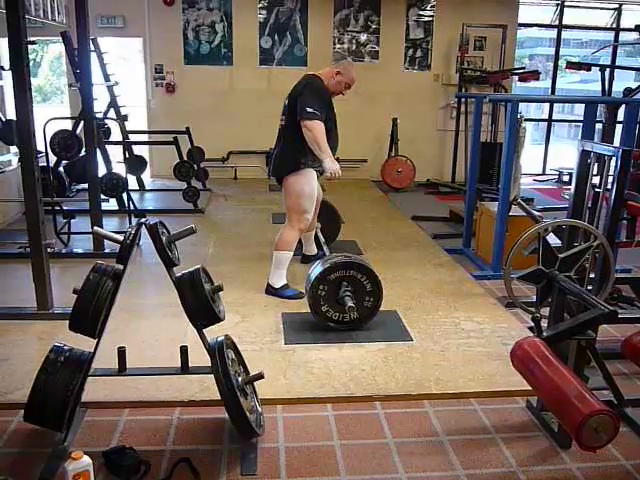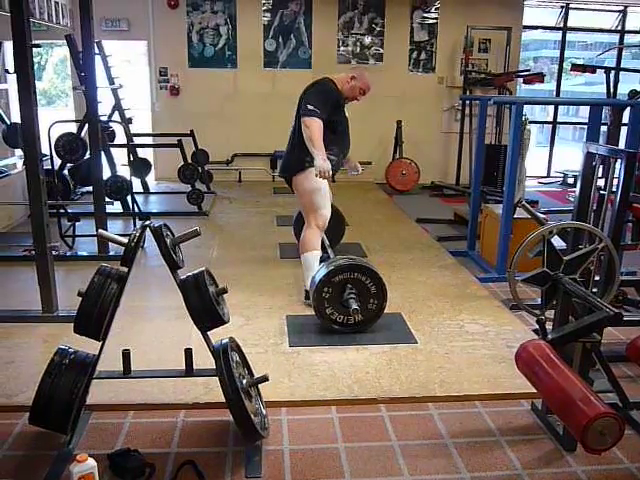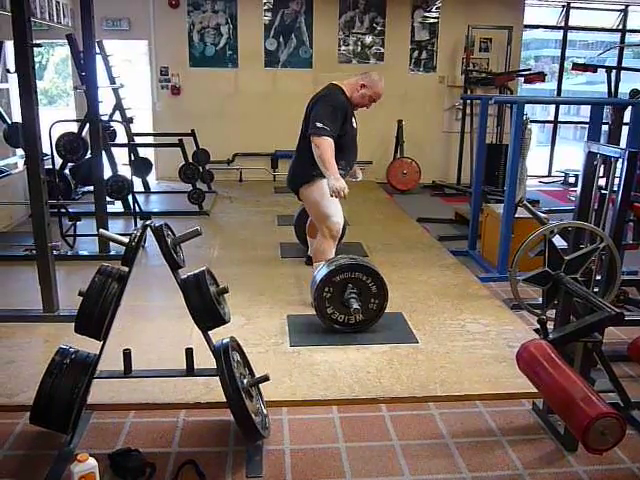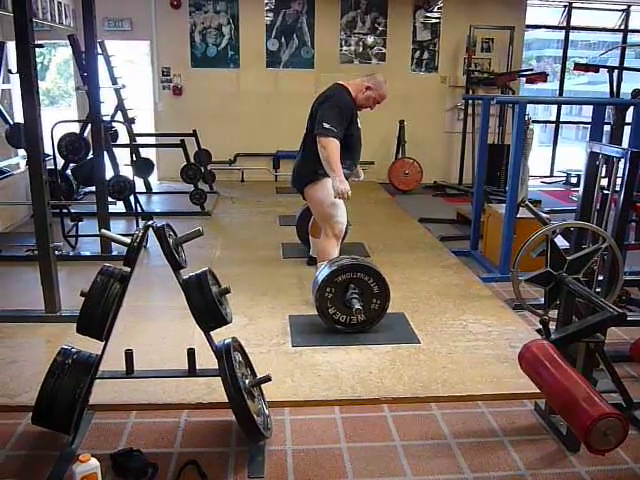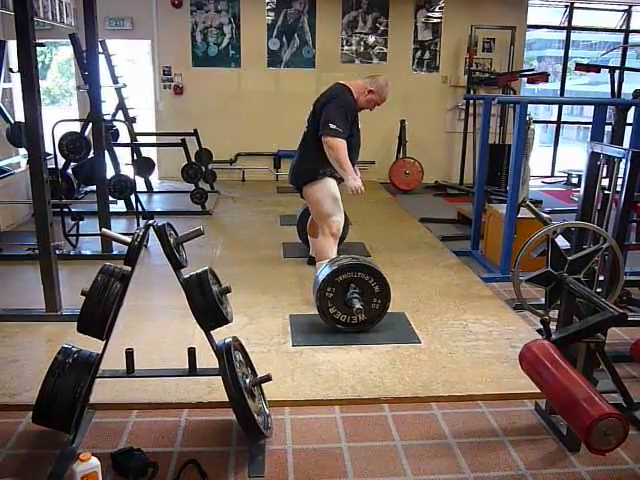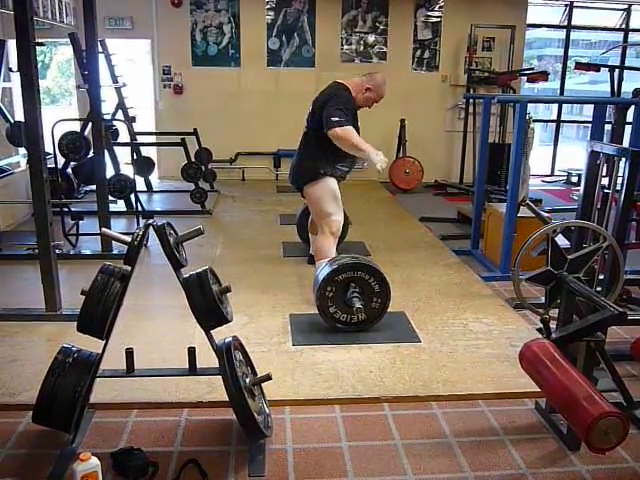
dt=0.4s
person 1, frame 1
left shoulder: (311, 87)
right shoulder: (315, 89)
right elbow: (311, 125)
left wrist: (323, 157)
right wrist: (327, 158)
left hip: (298, 162)
right hip: (298, 164)
left knee: (314, 203)
right knee: (297, 221)
left ankle: (310, 252)
right ankle: (276, 282)
person 1, frame 2
left shoulder: (334, 96)
right shoulder: (324, 90)
right elbow: (310, 122)
left wrist: (347, 160)
right wrist: (319, 156)
left hip: (312, 165)
right hip: (307, 165)
left knee: (322, 209)
right knee: (318, 220)
left ankle: (314, 256)
right ankle: (312, 286)
person 1, frame 3
left shoulder: (342, 101)
right shoulder: (332, 101)
right elbow: (320, 140)
left wrist: (350, 166)
right wrist: (334, 176)
left hip: (319, 174)
right hip: (314, 175)
left knee: (321, 217)
right knee: (332, 228)
left ankle: (313, 255)
person 1, frame 4
left shoulder: (344, 98)
right shoulder: (338, 101)
right elbow: (326, 140)
left wrist: (353, 166)
right wrist: (338, 178)
left hip: (322, 172)
right hip: (319, 174)
left knee: (323, 216)
right knee: (335, 228)
left ankle: (315, 255)
person 1, frame 5
left shoulder: (342, 96)
right shoulder: (341, 101)
right elbow: (332, 140)
left wrist: (350, 167)
right wrist: (349, 176)
left hip: (316, 169)
right hip: (317, 172)
left knee: (321, 215)
right knee: (332, 227)
left ankle: (315, 255)
person 1, frame 6
left shoulder: (339, 93)
right shoulder: (341, 99)
right elbow: (339, 132)
left wrist: (364, 152)
right wrist: (371, 153)
left hip: (315, 168)
right hip: (317, 171)
left knee: (321, 214)
right knee: (331, 226)
left ankle: (315, 253)
